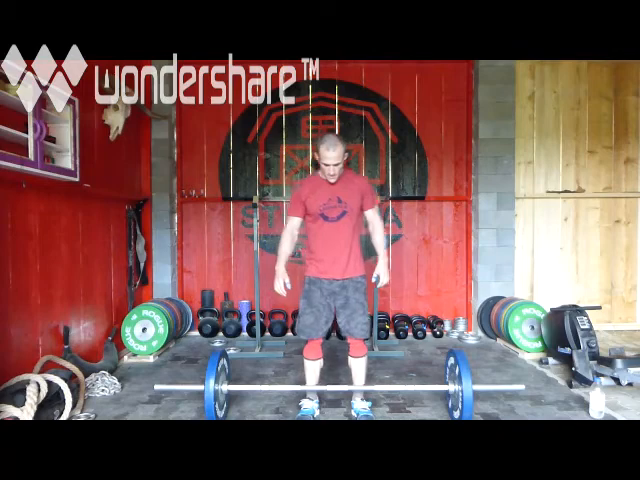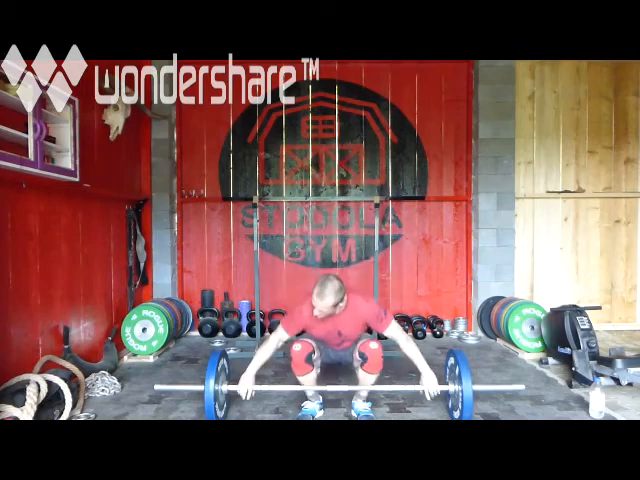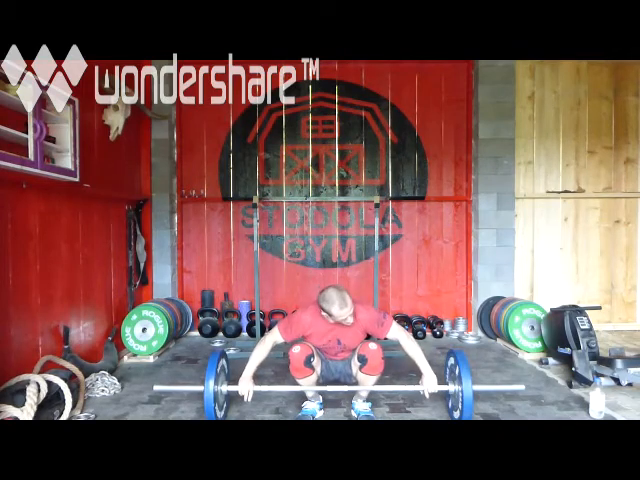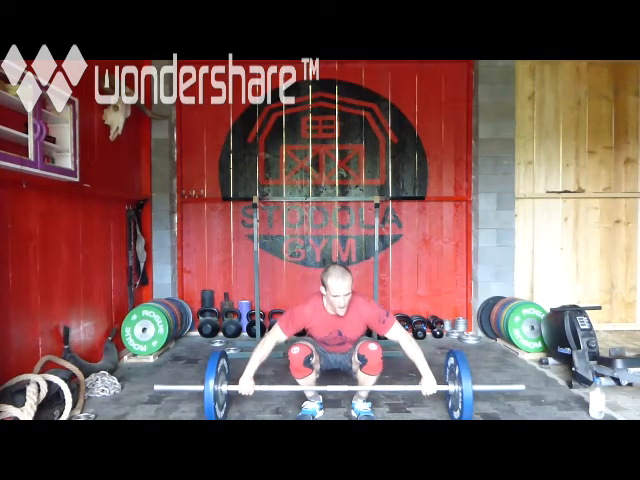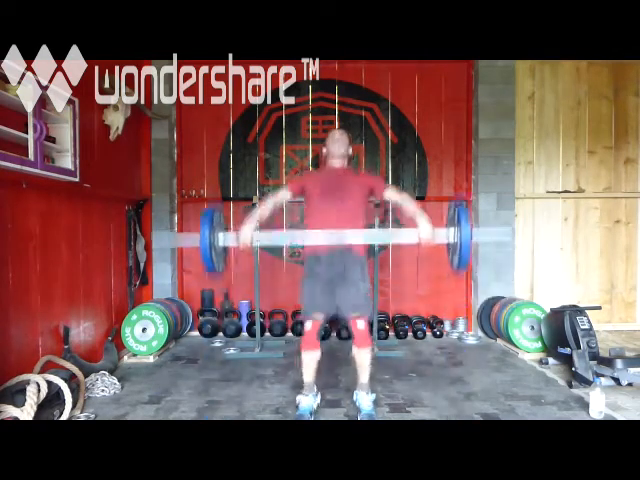
dt=1s
person 1, frame 1
left shoulder: (360, 184)
right shoulder: (305, 189)
left elbow: (375, 222)
right elbow: (291, 230)
left wrist: (382, 260)
right wrist: (280, 268)
left hip: (353, 277)
right hip: (316, 278)
left knee: (356, 338)
right knee: (313, 340)
left ankle: (358, 400)
right ankle: (311, 400)
person 1, frame 2
left shoulder: (364, 307)
right shoulder: (306, 310)
left elbow: (400, 336)
right elbow: (276, 338)
left wrist: (425, 372)
right wrist: (250, 372)
left hip: (352, 346)
right hip: (321, 346)
left knee: (373, 349)
right knee: (299, 349)
left ankle: (360, 400)
right ankle: (313, 400)
person 1, frame 3
left shoulder: (364, 314)
right shoulder: (305, 317)
left elbow: (402, 335)
right elbow: (269, 339)
left wrist: (427, 373)
right wrist: (247, 376)
left hip: (352, 365)
right hip: (320, 365)
left knee: (373, 351)
right knee: (298, 352)
left ankle: (360, 401)
right ankle: (313, 401)
person 1, frame 4
left shoulder: (366, 308)
right shoulder: (306, 310)
left elbow: (403, 337)
right elbow: (271, 338)
left wrist: (427, 375)
right wrist: (247, 375)
left hip: (352, 355)
right hip: (321, 354)
left knee: (373, 351)
right knee: (297, 353)
left ankle: (360, 401)
right ankle: (313, 401)
person 1, frame 5
left shoulder: (363, 179)
right shoulder: (310, 178)
left elbow: (397, 197)
right elbow: (276, 198)
left wrist: (421, 218)
right wrist: (251, 222)
left hip: (352, 258)
right hip: (318, 259)
left knee: (360, 326)
right knee: (311, 327)
left ankle: (363, 395)
right ankle: (308, 395)
